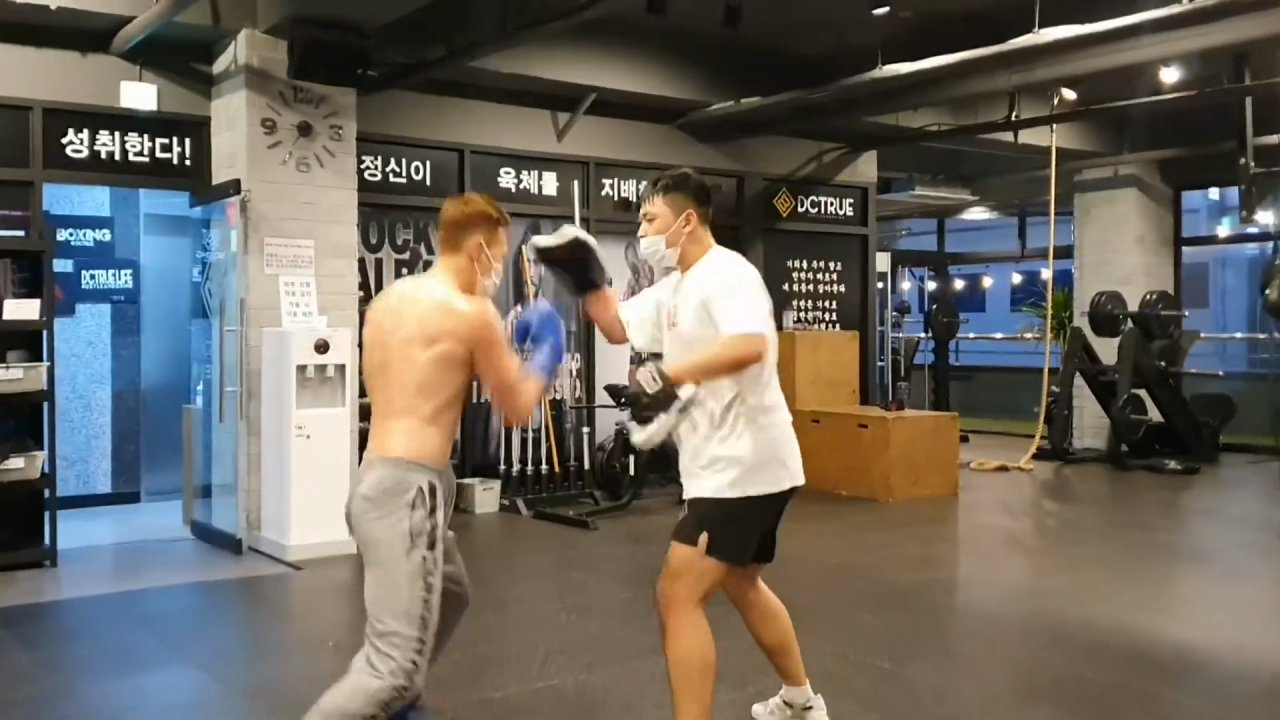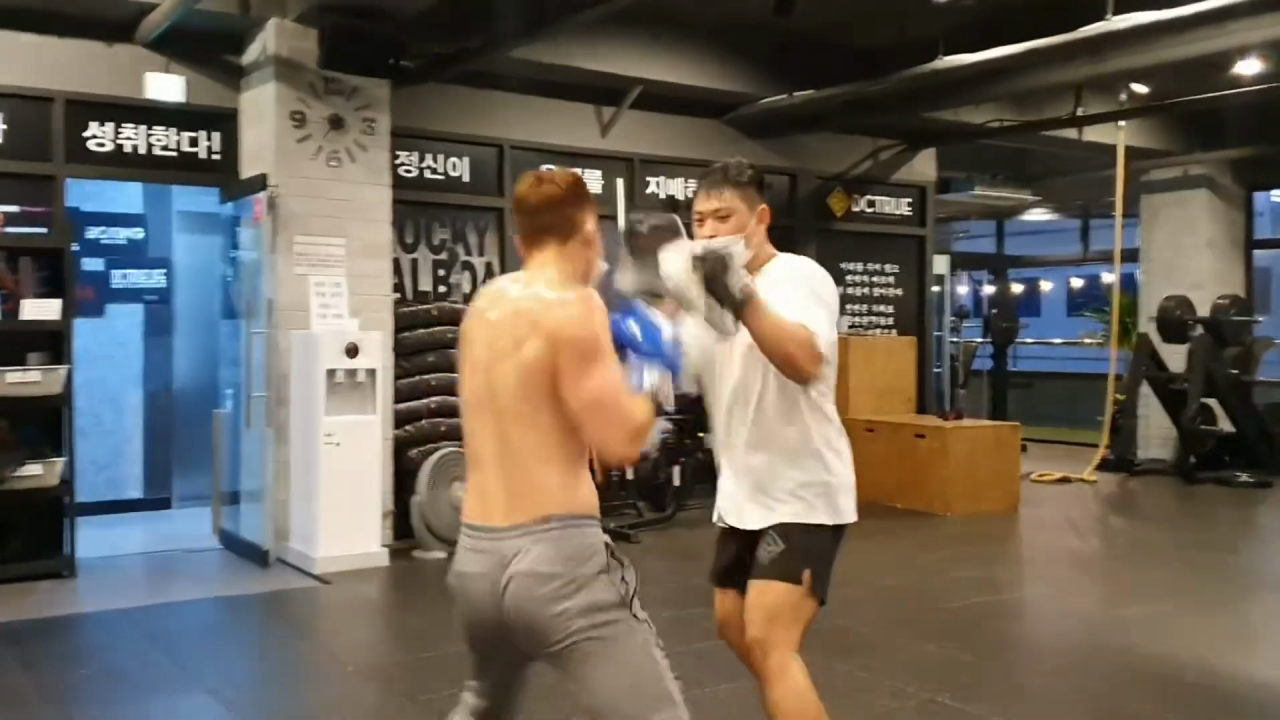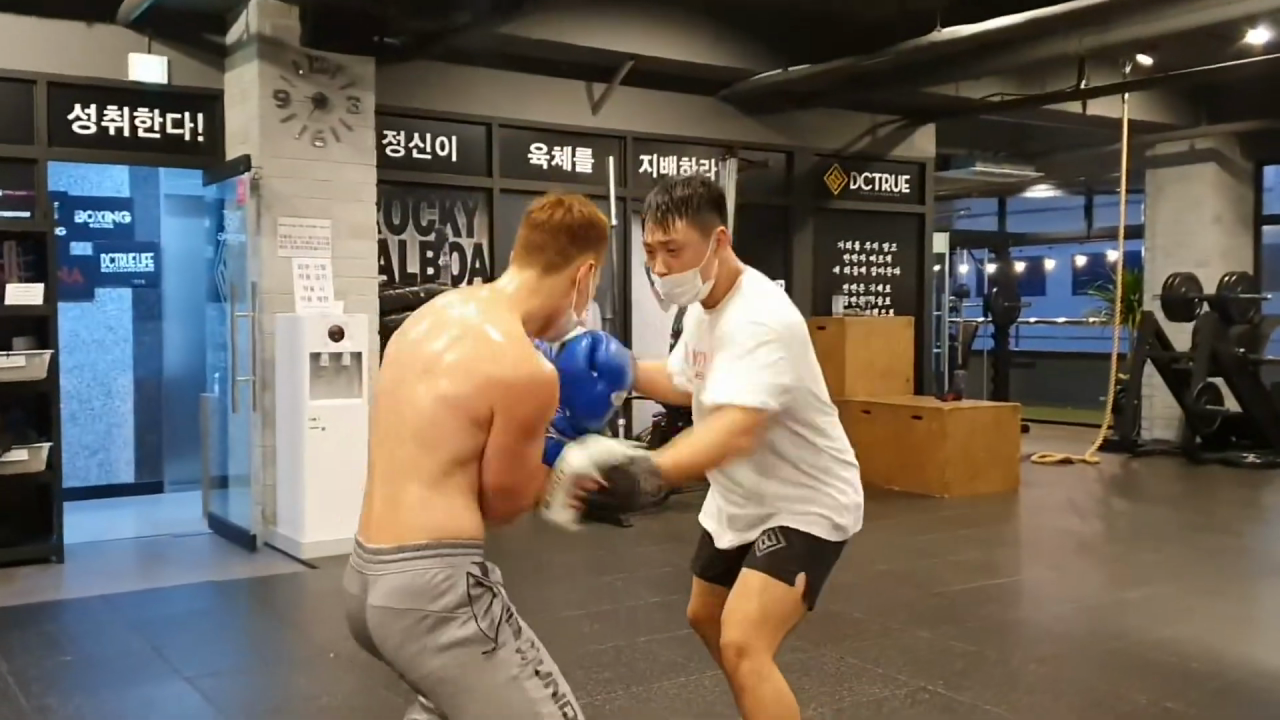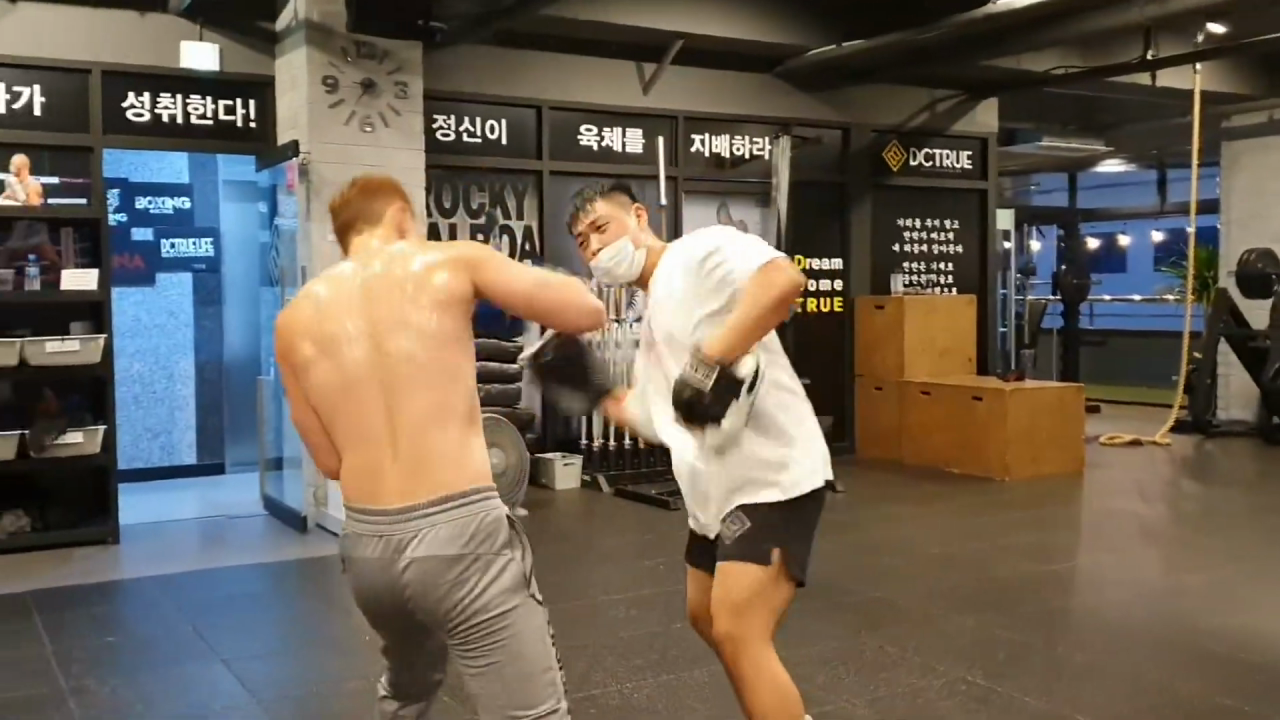
dt=0.7s
person 1, frame 1
left shoulder: (730, 272)
right shoulder: (674, 290)
left elbow: (750, 350)
right elbow: (621, 330)
left wrist: (668, 377)
right wrist: (590, 277)
left hip: (745, 468)
right hip: (740, 466)
left knee: (678, 597)
right knee: (741, 583)
person 1, frame 2
left shoulder: (800, 277)
right shoulder: (713, 301)
left elbow: (806, 365)
left wrist: (742, 299)
left hip: (803, 493)
right hip: (746, 496)
left knee: (768, 641)
right knee: (735, 627)
person 1, frame 3
left shoulder: (760, 314)
right shoulder: (700, 308)
left elbow: (733, 430)
right elbow: (689, 388)
left wrist: (645, 470)
left hip: (801, 505)
right hip: (737, 501)
left knee: (744, 644)
right knee: (706, 620)
person 1, frame 4
left shoulder: (702, 249)
right shoulder: (654, 327)
left elbow: (784, 278)
right elbow: (655, 424)
left wrist: (715, 363)
right wrist: (590, 384)
left hip: (775, 476)
right hip: (719, 487)
left knee: (737, 633)
right knee: (707, 618)
person 2, frame 1
left shoulder: (389, 296)
right shoulder: (472, 314)
right elbow: (518, 406)
right wrist: (542, 356)
left hip: (381, 486)
right hip: (407, 496)
left knee: (448, 600)
right knee: (394, 664)
person 2, frame 2
left shoulder: (488, 302)
right shoulder: (571, 308)
right elbow: (621, 443)
right wrist: (650, 369)
left hip: (475, 560)
right hip: (559, 561)
person 2, frame 3
left shoulder: (442, 309)
right shoulder: (523, 367)
right elbow: (499, 505)
right wrist: (567, 430)
left hip: (367, 581)
right hip: (431, 589)
person 2, frame 4
left shoulder: (296, 320)
right shoulder: (450, 262)
left elbow: (332, 461)
right elbow: (587, 314)
left hip: (368, 543)
right hip: (461, 533)
